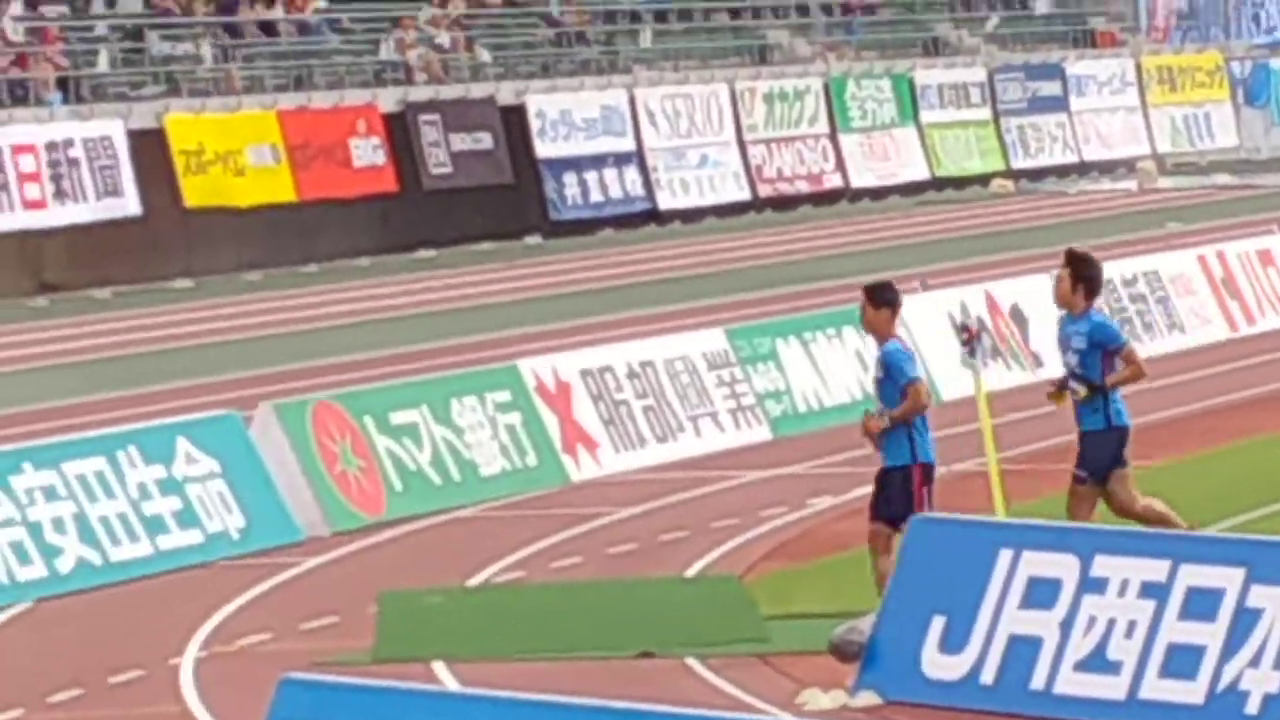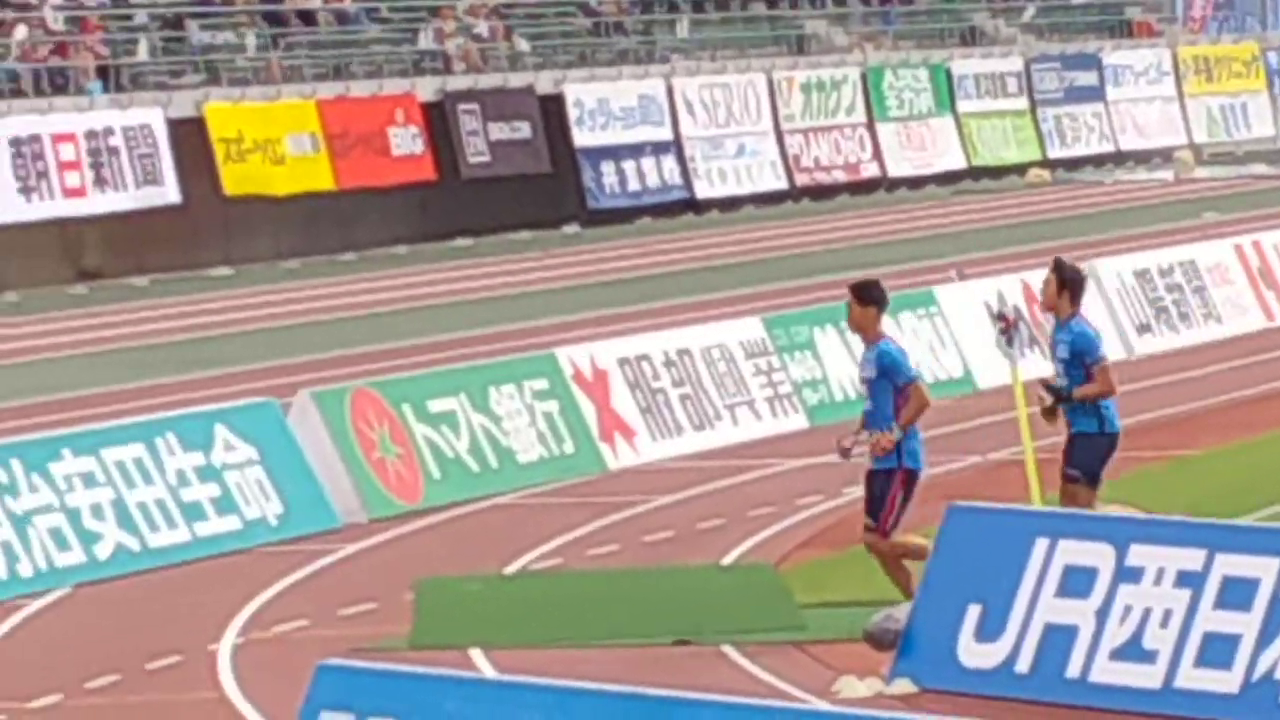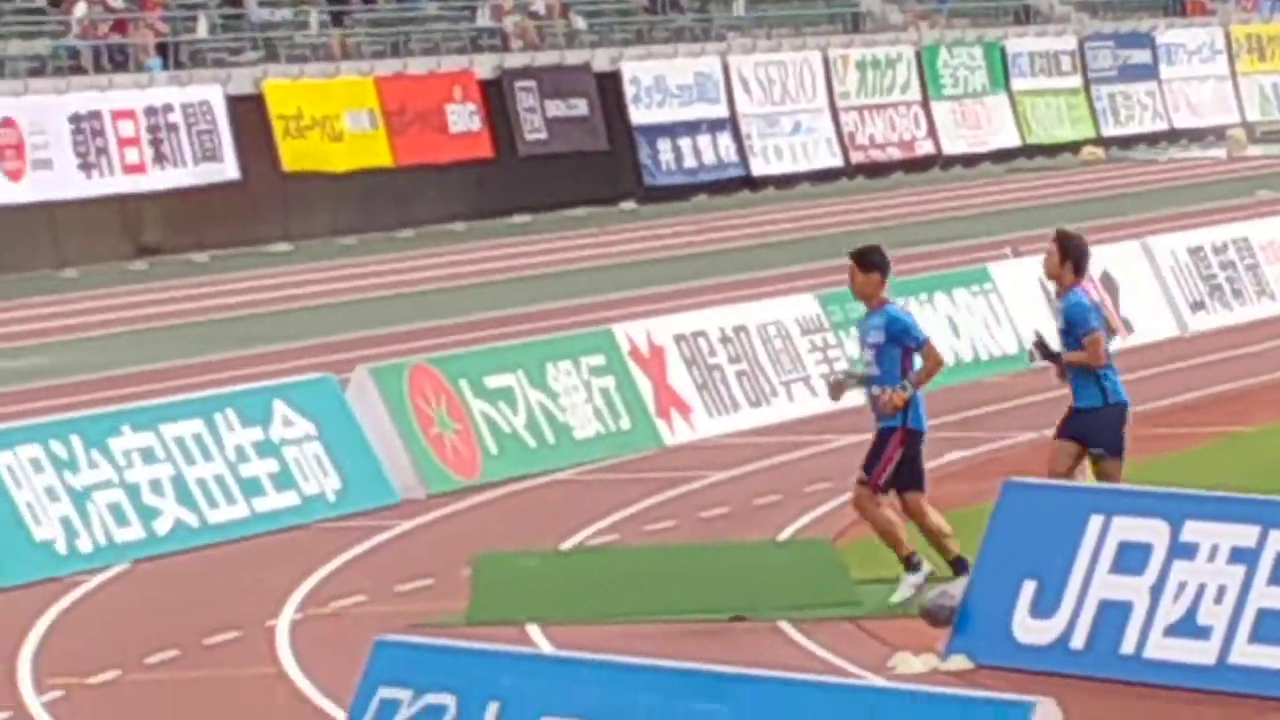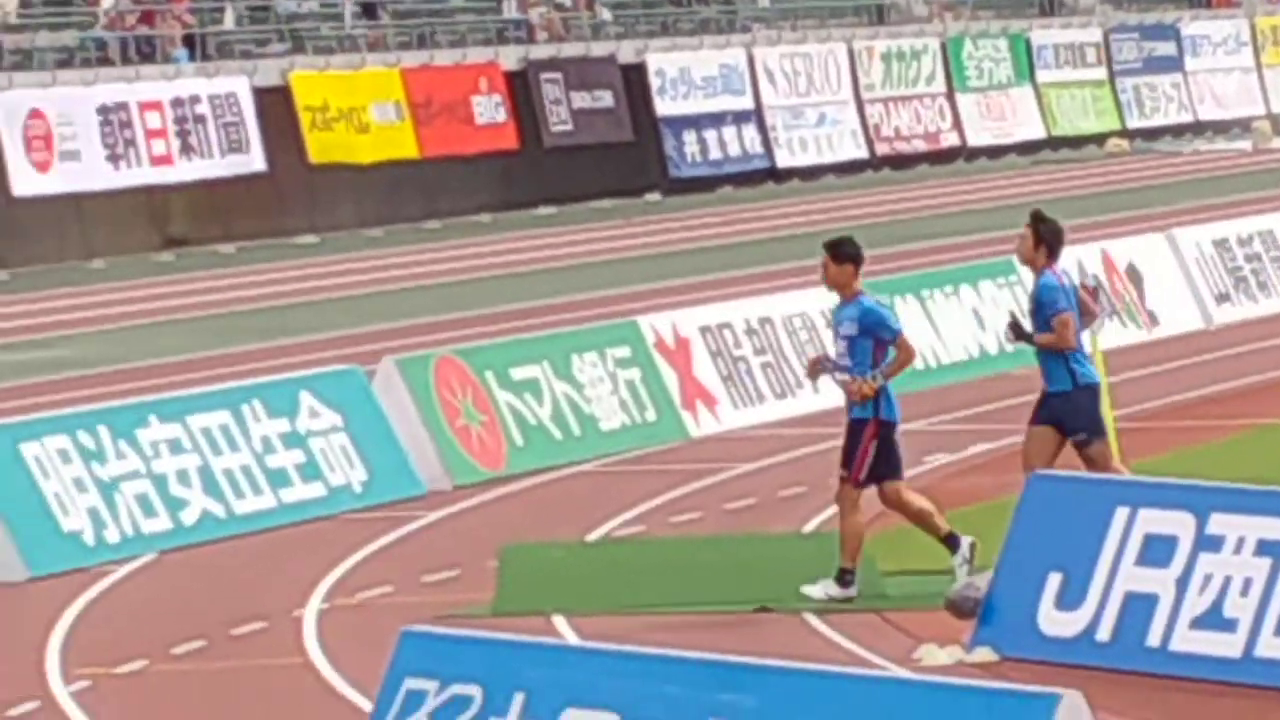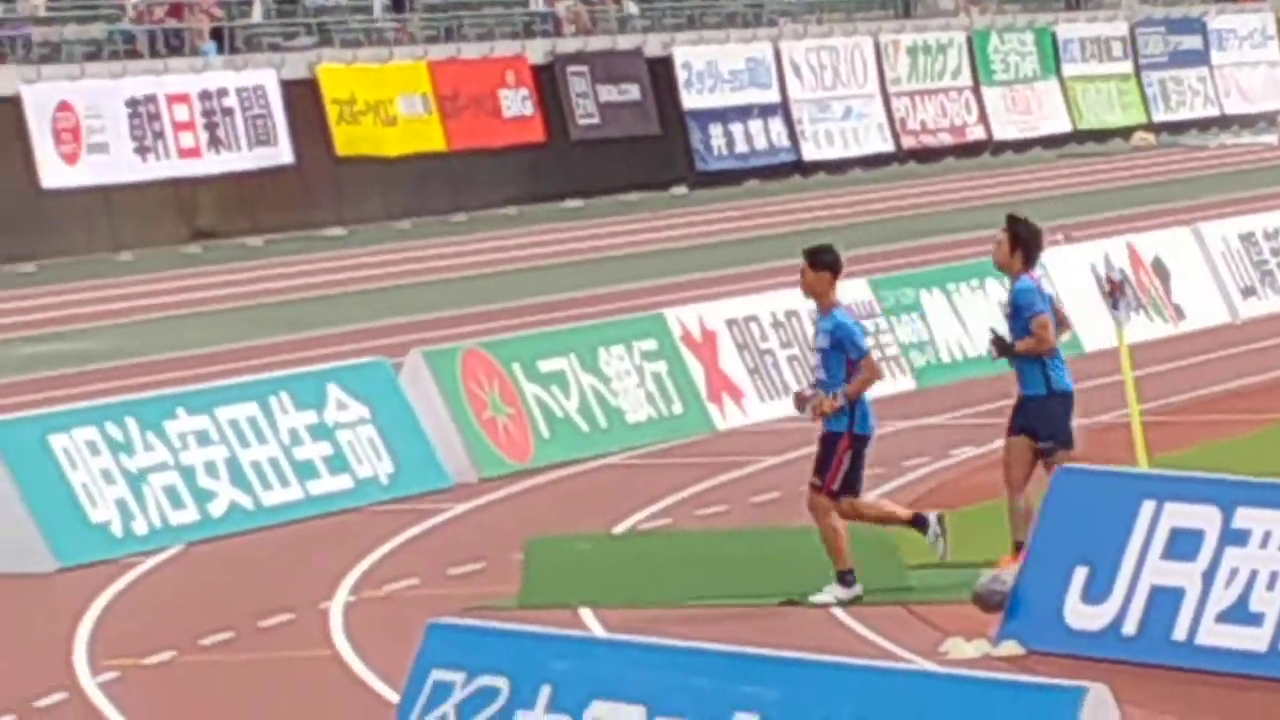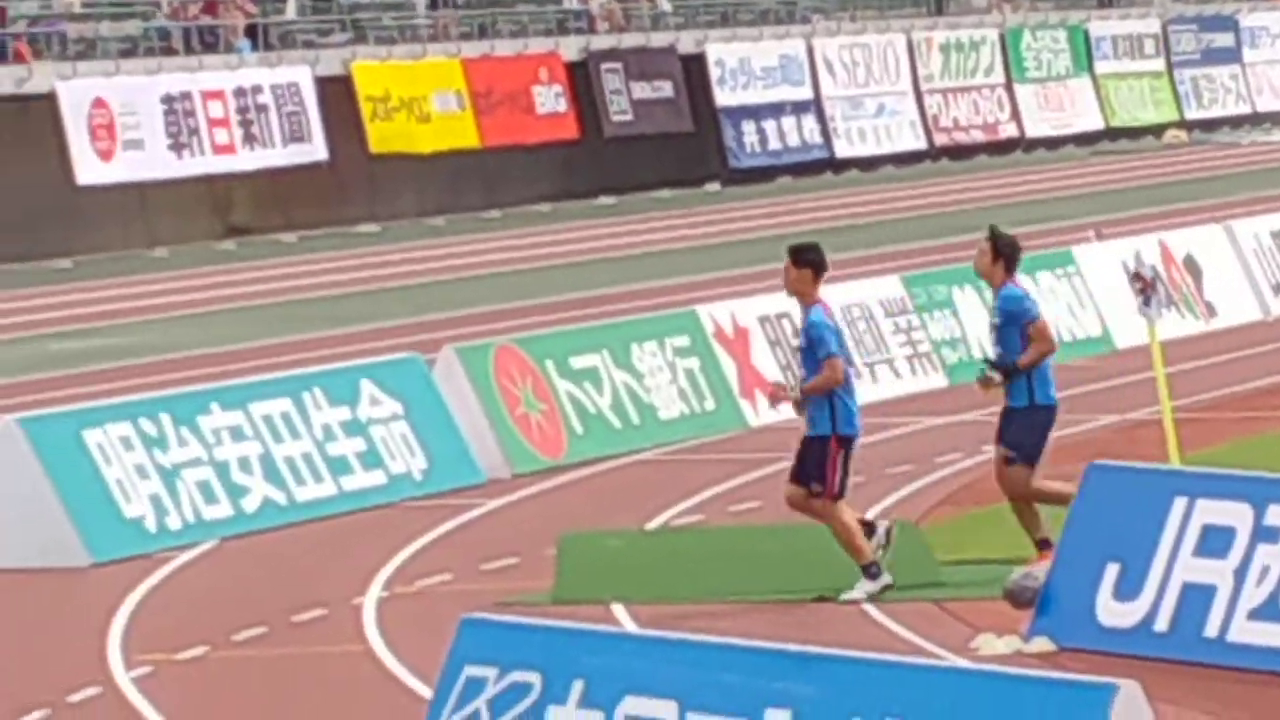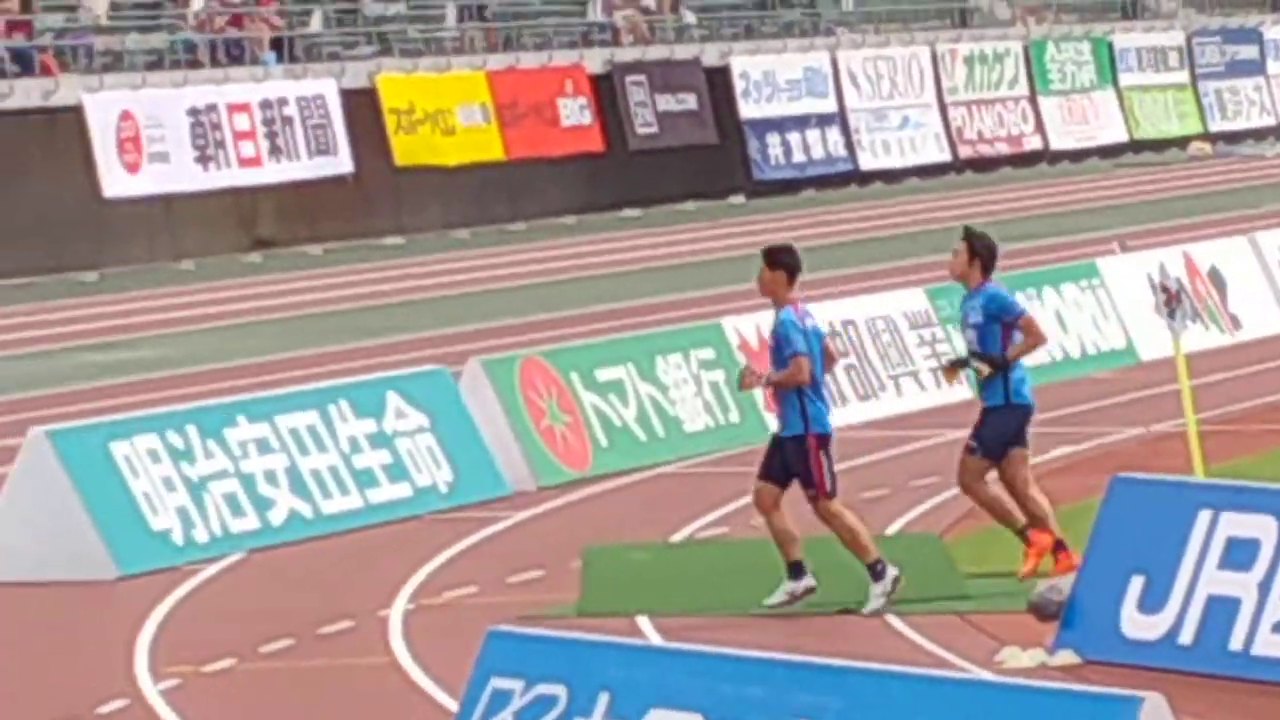
dt=0.1s
person 1, frame 1
left shoulder: (893, 352)
right shoulder: (891, 349)
left elbow: (921, 398)
right elbow: (915, 397)
left wrist: (884, 420)
left hip: (910, 459)
right hip: (896, 459)
right knee: (878, 537)
person 1, frame 2
left shoulder: (887, 353)
right shoulder: (871, 354)
left elbow: (922, 399)
left wrist: (893, 437)
right wrist: (856, 434)
left hip: (899, 462)
right hip: (885, 462)
left knee: (876, 541)
right knee: (879, 541)
person 1, frame 3
left shoulder: (895, 317)
right shoulder: (868, 320)
left elbow: (934, 360)
left wrist: (903, 391)
right wrist: (849, 379)
left hip: (901, 424)
right hip: (889, 424)
left knee: (863, 497)
right knee: (914, 505)
left ankle: (913, 565)
right ankle: (963, 571)
person 1, frame 4
left shoulder: (871, 309)
right shoulder: (841, 311)
left elbow: (906, 353)
left wrist: (872, 383)
right wrist: (825, 365)
left hip: (873, 414)
right hip: (864, 414)
left knee: (846, 493)
right knee: (893, 493)
left ankle: (844, 581)
right ankle: (957, 545)
person 1, frame 5
left shoulder: (841, 323)
right shoulder: (823, 320)
left elbow: (871, 372)
left wrist: (836, 399)
right wrist: (813, 393)
left hip: (847, 426)
right hip: (839, 425)
left knee: (820, 503)
right knee: (845, 505)
left ankle: (846, 582)
right ankle: (924, 521)
person 1, frame 6
left shoulder: (817, 321)
right shoulder: (817, 315)
left elbow: (836, 373)
right elbow: (844, 362)
left wrist: (797, 393)
left hip: (833, 427)
right hip: (821, 425)
left knee: (827, 505)
right knee: (796, 498)
left ankle: (873, 575)
right ankle: (872, 531)
person 1, frame 7
left shoulder: (786, 320)
right shoulder: (799, 317)
left elbow: (800, 373)
right elbow: (829, 358)
left wrist: (762, 379)
left hip: (805, 427)
right hip: (791, 428)
left knee: (825, 506)
right knee: (764, 498)
left ankle: (881, 572)
right ankle: (798, 576)
person 2, frame 1
left shoulder: (1098, 326)
right shoulder: (1067, 323)
left elbow: (1139, 369)
left wrist: (1099, 387)
right wrist: (1063, 386)
left hip: (1105, 428)
right hip: (1093, 428)
left knee: (1077, 507)
right knee: (1126, 505)
person 2, frame 2
left shoulder: (1081, 334)
right shoulder: (1060, 329)
left elbow: (1108, 387)
left wrist: (1065, 397)
right wrist: (1055, 403)
left hip: (1096, 432)
right hip: (1082, 431)
left knee: (1076, 509)
right knee: (1074, 506)
person 2, frame 3
left shoulder: (1076, 303)
right shoulder: (1069, 298)
left elbow: (1098, 357)
right elbow: (1110, 330)
left wrist: (1056, 358)
left hip: (1104, 404)
right hip: (1085, 406)
left knee: (1111, 485)
right knee: (1055, 475)
person 2, frame 4
left shoulder: (1047, 286)
right shoulder: (1055, 279)
left elbow: (1067, 341)
right elbow: (1092, 311)
left wrist: (1029, 338)
left hip: (1074, 389)
right hip: (1058, 391)
left knee: (1101, 469)
right knee: (1033, 466)
person 2, frame 5
left shoulder: (1024, 289)
right shoulder: (1028, 285)
left elbow: (1046, 338)
right elbow: (1062, 325)
left wrist: (1011, 350)
left hip: (1049, 392)
right hip: (1033, 392)
right knee: (1014, 477)
right ankle: (1020, 552)
person 2, frame 6
left shoulder: (1013, 298)
right shoulder: (1003, 299)
left elbow: (1047, 342)
left wrist: (1017, 368)
right wrist: (996, 370)
left hip: (1033, 403)
right hip: (1019, 403)
left knee: (1017, 487)
right knee: (1008, 485)
right ankle: (1045, 549)
person 2, frame 7
left shoulder: (995, 296)
right shoulder: (969, 301)
left elbow: (1037, 336)
left wrist: (999, 363)
right wrist: (962, 362)
left hip: (1008, 403)
right hip: (996, 403)
left knee: (969, 479)
right knee: (1020, 484)
left ankle: (1034, 539)
right ankle: (1062, 555)
